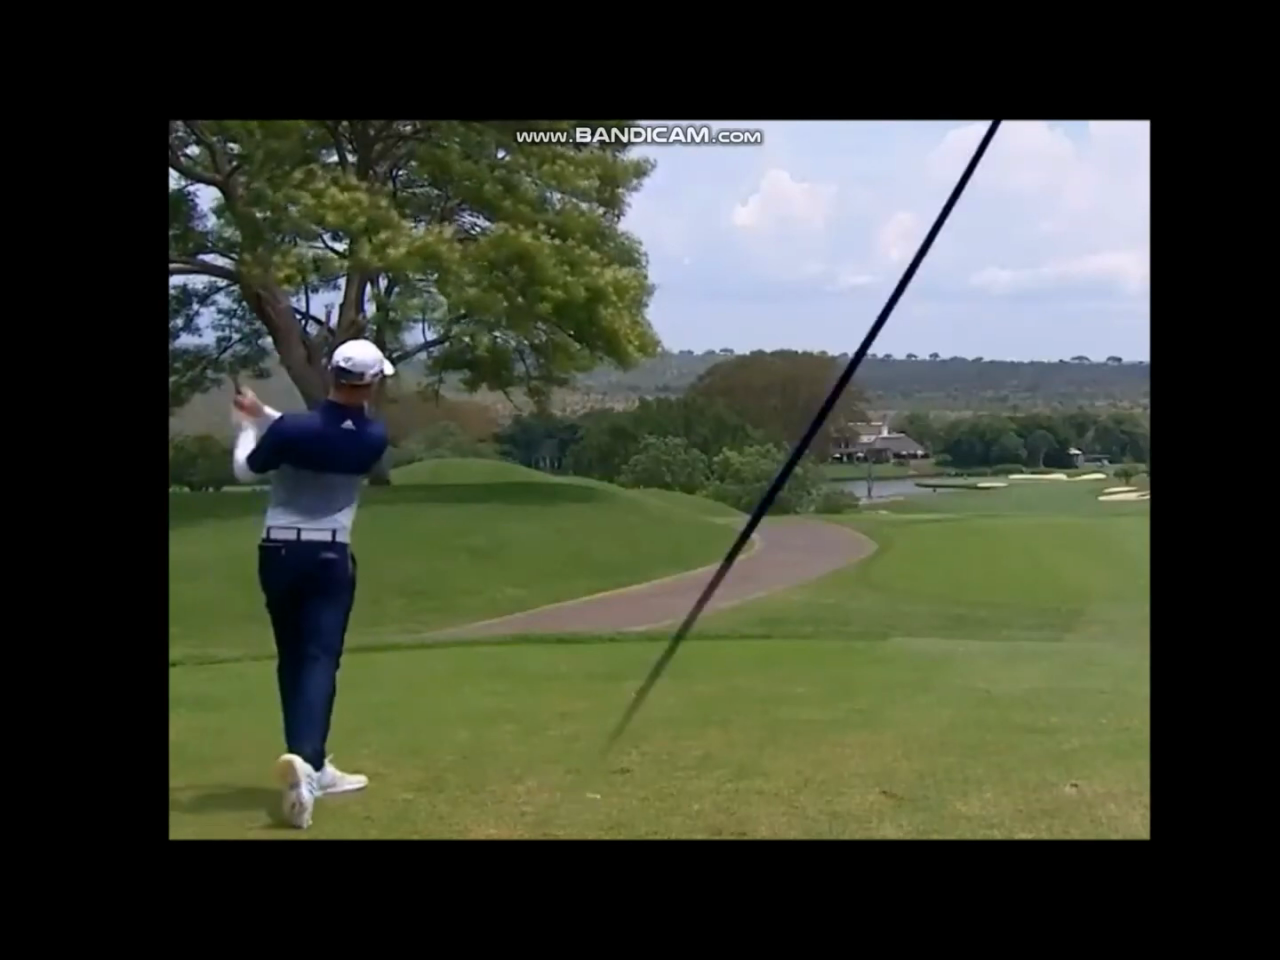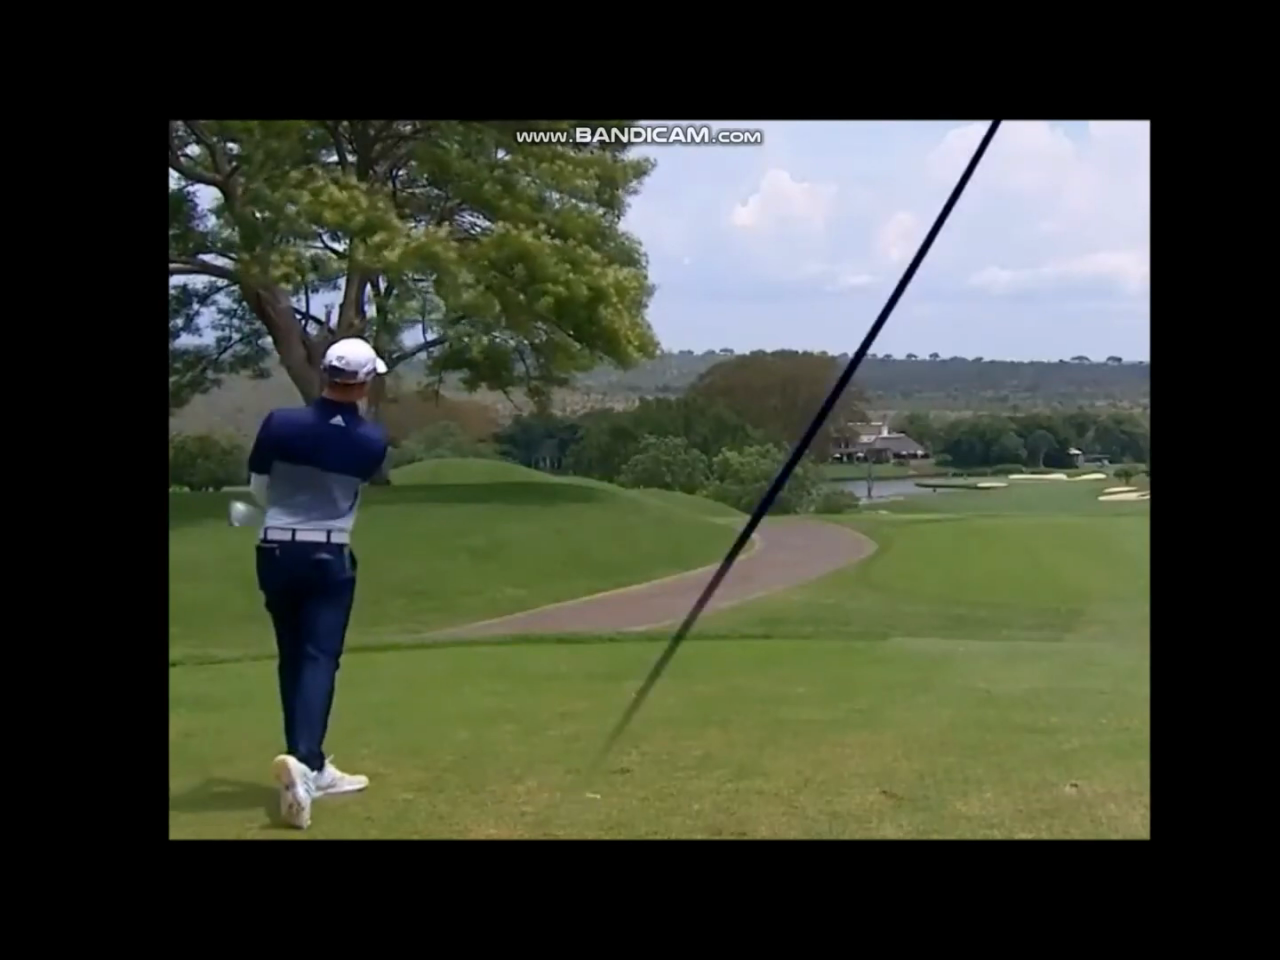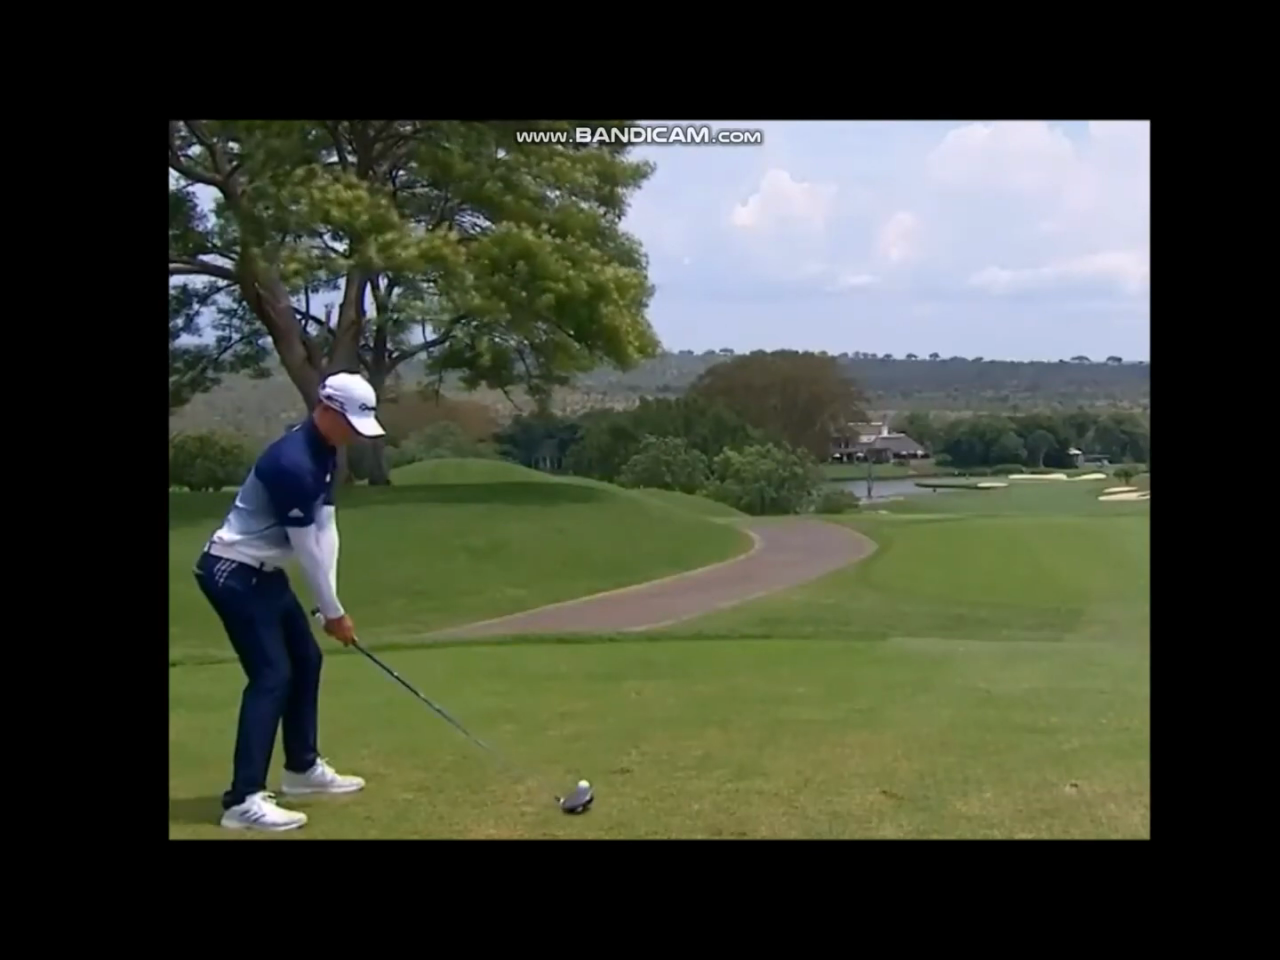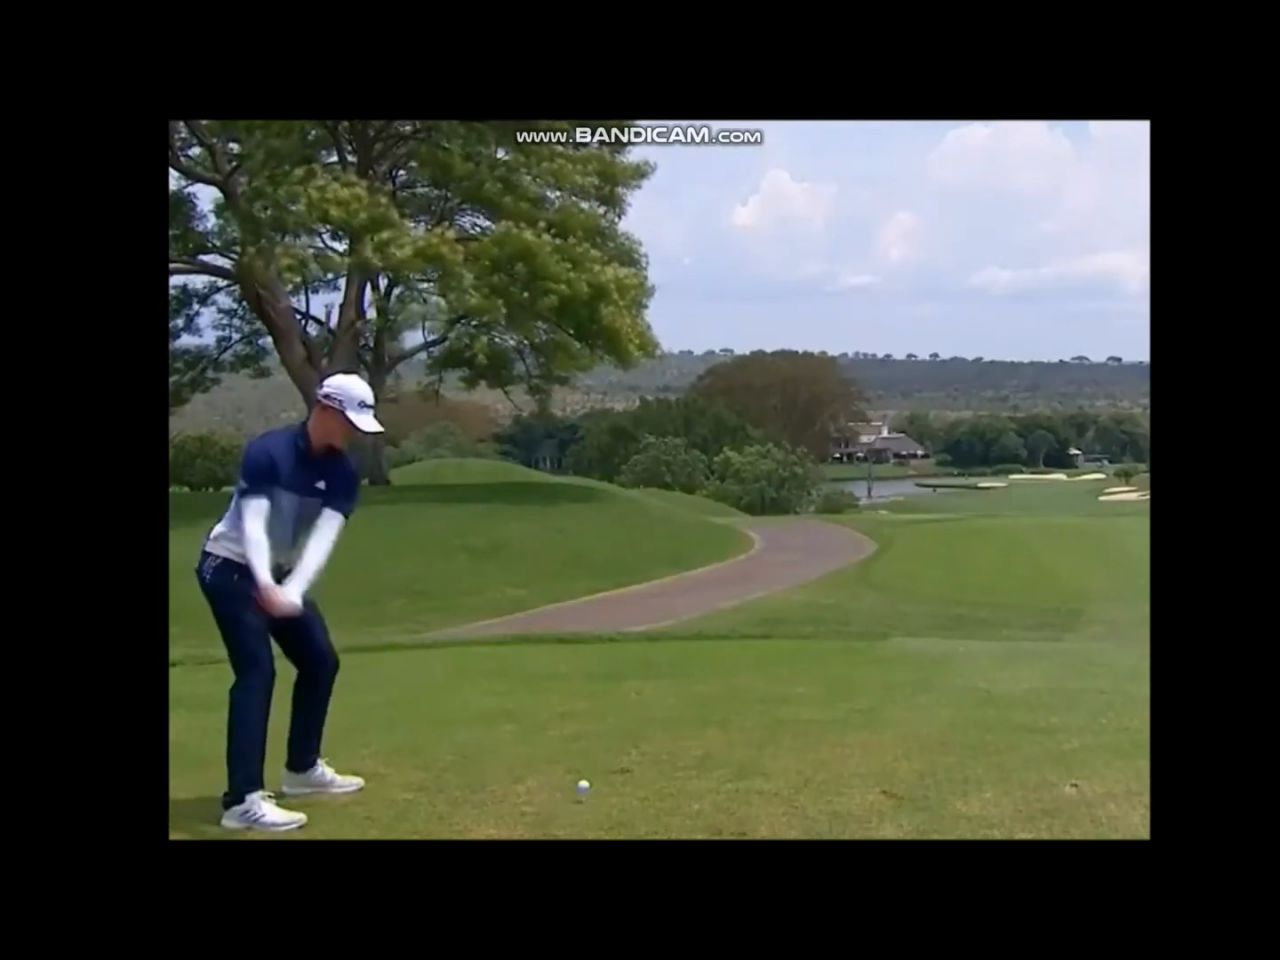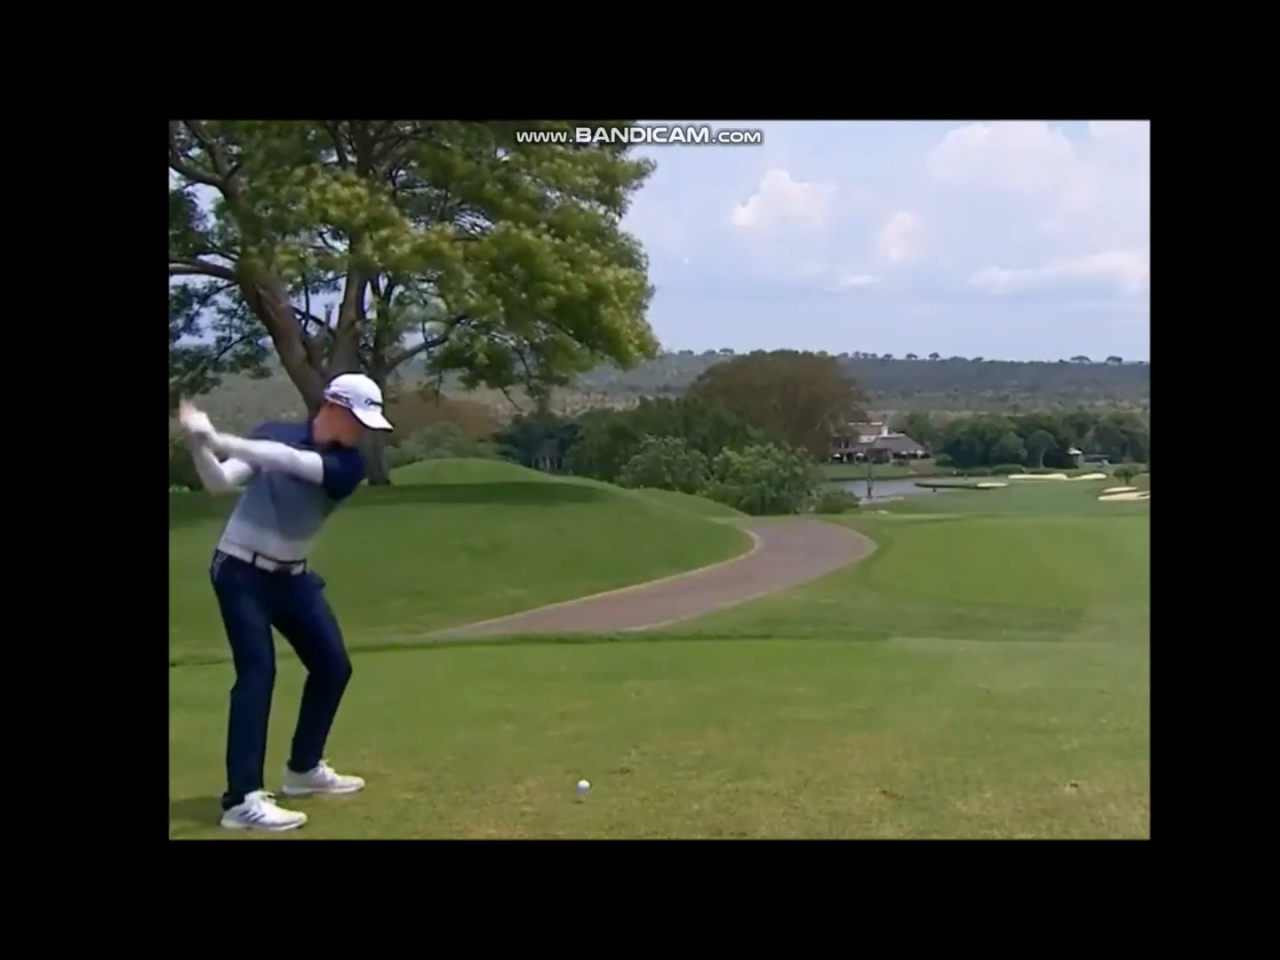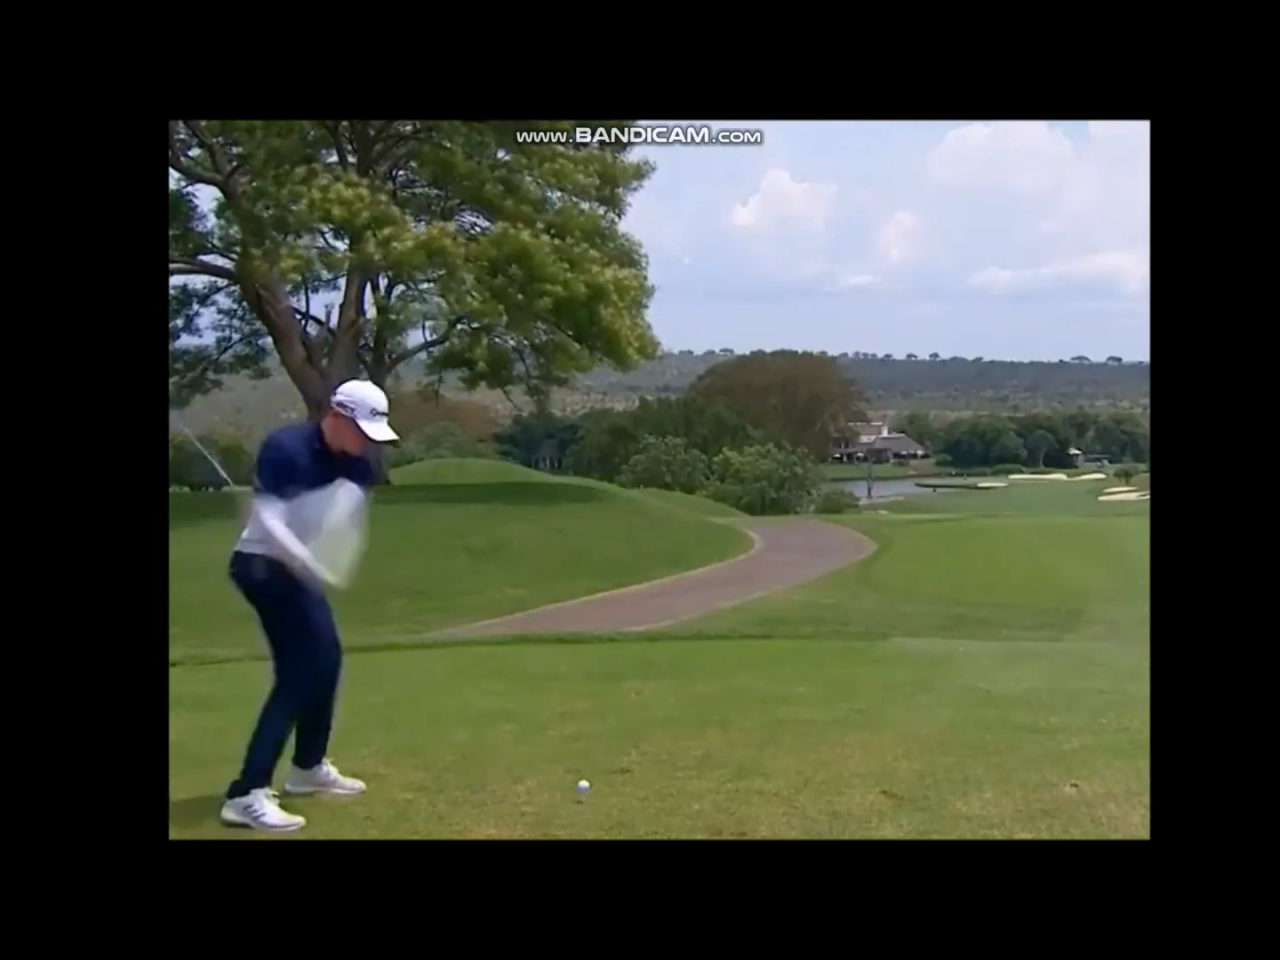
dt=0.3s
person 1, frame 1
left shoulder: (292, 431)
right shoulder: (374, 438)
left elbow: (245, 471)
left wrist: (249, 423)
right wrist: (265, 413)
left hip: (278, 553)
right hip: (329, 558)
left knee: (293, 660)
right knee: (319, 660)
left ankle: (311, 766)
right ankle: (306, 759)
person 1, frame 2
left shoulder: (281, 424)
right shoulder: (372, 440)
left elbow: (259, 489)
left hip: (285, 554)
right hip: (327, 559)
left knee: (308, 654)
right knee: (318, 659)
left ankle: (308, 765)
right ankle: (300, 765)
person 1, frame 3
left shoulder: (324, 455)
right shoulder: (292, 463)
left elbow: (326, 532)
right elbow: (306, 548)
left wrist: (330, 600)
right wrist: (333, 611)
left hip: (263, 572)
right hip: (232, 572)
left knee: (306, 659)
right knee: (271, 675)
left ankle: (303, 767)
right ankle: (243, 799)
person 1, frame 4
left shoulder: (343, 474)
right shoulder: (267, 449)
left elbow: (325, 535)
right elbow: (253, 524)
left wrist: (295, 591)
right wrist: (263, 584)
left hip: (281, 576)
right hip: (229, 569)
left knee: (321, 661)
right knee: (256, 672)
left ankle: (304, 768)
right ankle: (243, 799)
person 1, frame 5
left shoulder: (348, 465)
right shoulder: (272, 434)
left elbow: (289, 461)
right elbow: (220, 478)
left wrist: (215, 438)
right wrist: (201, 443)
left hip: (293, 575)
right hip: (240, 571)
left knee: (333, 666)
right knee: (257, 673)
left ankle: (304, 768)
right ankle: (242, 799)
person 1, frame 6
left shoulder: (356, 463)
right shoulder: (284, 448)
right elbow: (267, 519)
left wrist: (312, 565)
right wrist: (304, 561)
left hip: (296, 570)
right hip: (265, 568)
left knee: (322, 662)
right knee: (299, 669)
left ankle: (307, 766)
right ankle: (247, 795)
